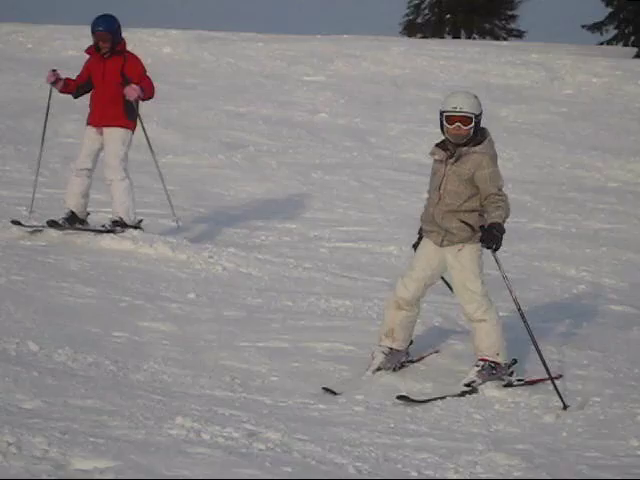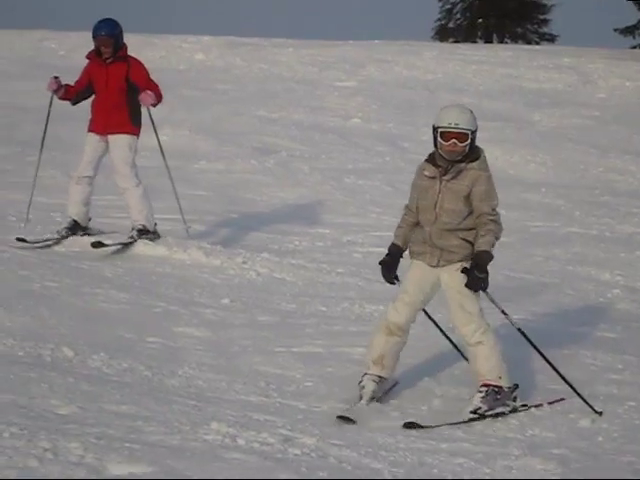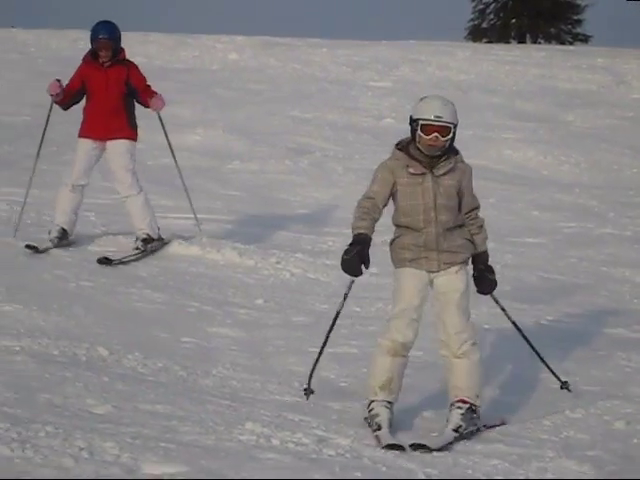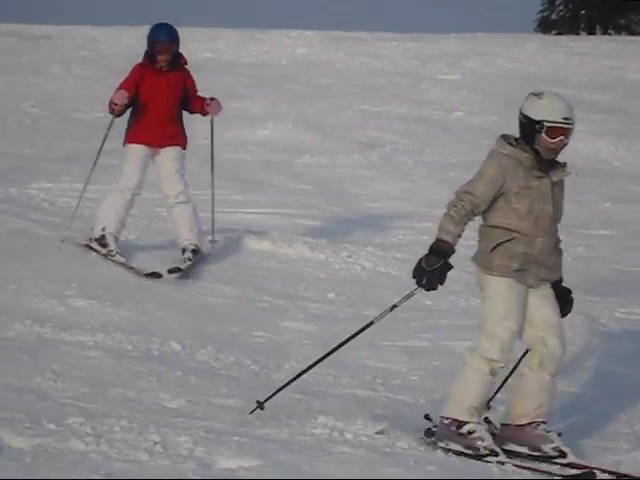
dt=0.4s
person 1, frame 1
left shoulder: (481, 159)
right shoulder: (441, 155)
left elbow: (497, 200)
left wrist: (494, 227)
right wrist: (422, 232)
left hip: (464, 241)
right hip: (434, 236)
left knee: (474, 299)
right knee: (407, 291)
left ankle: (494, 360)
right ankle: (393, 347)
person 1, frame 2
left shoulder: (477, 175)
right shoulder: (424, 171)
left elbow: (489, 222)
right elbow: (411, 213)
left wrist: (481, 261)
right wrist: (393, 252)
left hip: (458, 259)
right hip: (423, 255)
left knee: (469, 321)
right knee: (398, 314)
left ankle: (496, 385)
right ankle: (376, 374)
person 1, frame 3
left shoulder: (459, 169)
right shoulder: (394, 165)
left elbow: (472, 216)
right elbow: (369, 206)
left wrist: (482, 260)
right wrist: (359, 241)
left hip: (453, 260)
right hip: (410, 259)
left knee: (458, 332)
right knee: (402, 328)
left ankle: (464, 403)
right ankle: (379, 399)
person 1, frame 4
left shoulder: (554, 177)
right shoulder: (503, 163)
right elbow: (463, 205)
left wrist: (557, 282)
right wrist: (440, 251)
left hip: (537, 277)
right hip: (502, 269)
left knee: (550, 345)
right knee: (497, 344)
left ankle: (524, 421)
right ankle: (458, 419)
person 2, frame 1
left shoulder: (128, 60)
right shoulder: (93, 60)
left elbow: (148, 88)
right elbow: (80, 86)
left wrist: (138, 91)
right wrist: (59, 83)
left hip: (119, 123)
right hip: (95, 123)
left knee: (115, 169)
right knee: (82, 166)
left ankle: (125, 219)
right ankle: (76, 213)
person 2, frame 2
left shoulder: (131, 65)
right shoulder: (93, 65)
left elbow: (153, 90)
right elbow: (79, 92)
left wrist: (150, 97)
right wrist: (60, 90)
left hip: (124, 130)
right hip: (97, 129)
left knee: (126, 176)
right knee: (84, 173)
left ankle: (145, 226)
right ankle: (78, 220)
person 2, frame 3
left shoulder: (128, 68)
right shoulder: (86, 68)
left elbow: (143, 92)
right elbow: (69, 99)
left wrist: (154, 100)
right wrist: (58, 94)
left hip: (121, 135)
right hip: (90, 134)
left knee: (127, 183)
right knee: (76, 179)
left ankle: (149, 233)
right ankle: (61, 227)
person 2, frame 4
left shoulder: (182, 73)
right shoulder: (140, 71)
left elbow: (189, 101)
right elbow: (116, 106)
left wrist: (206, 106)
right wrist: (118, 103)
left hip: (172, 142)
right hip: (139, 139)
left knee: (177, 191)
right knee: (129, 185)
left ankle: (191, 243)
right ankle: (103, 234)
